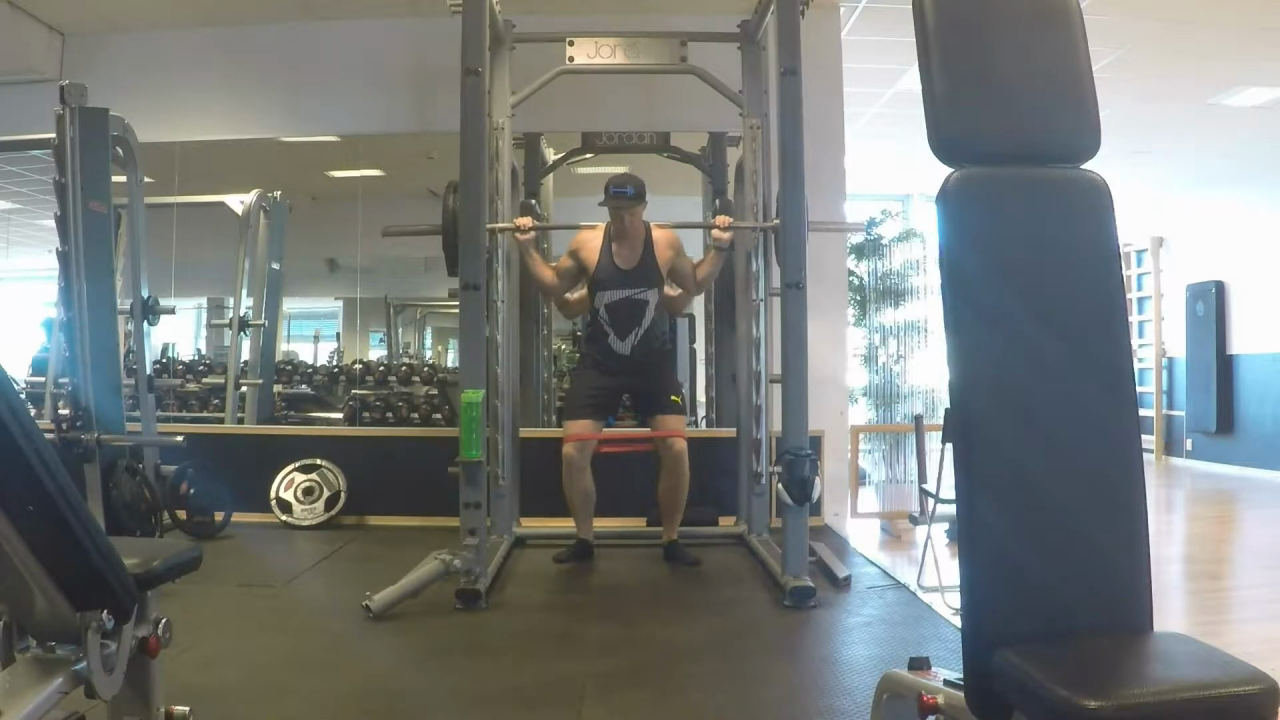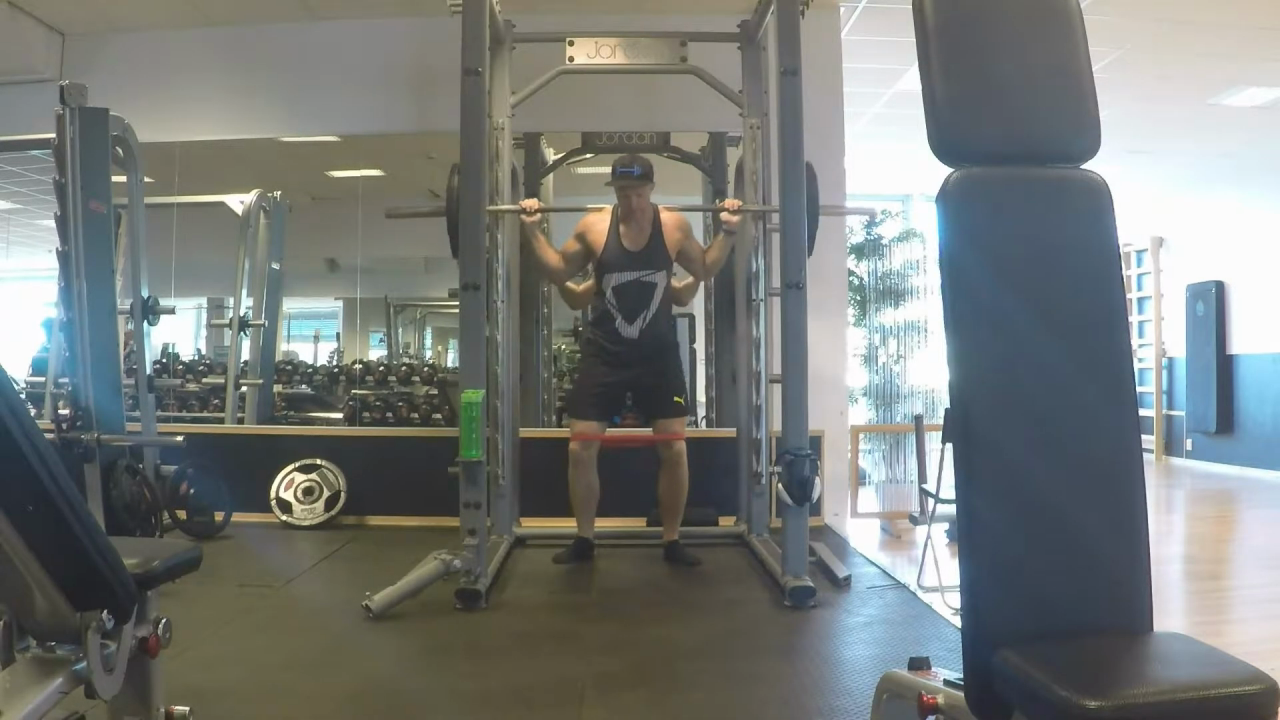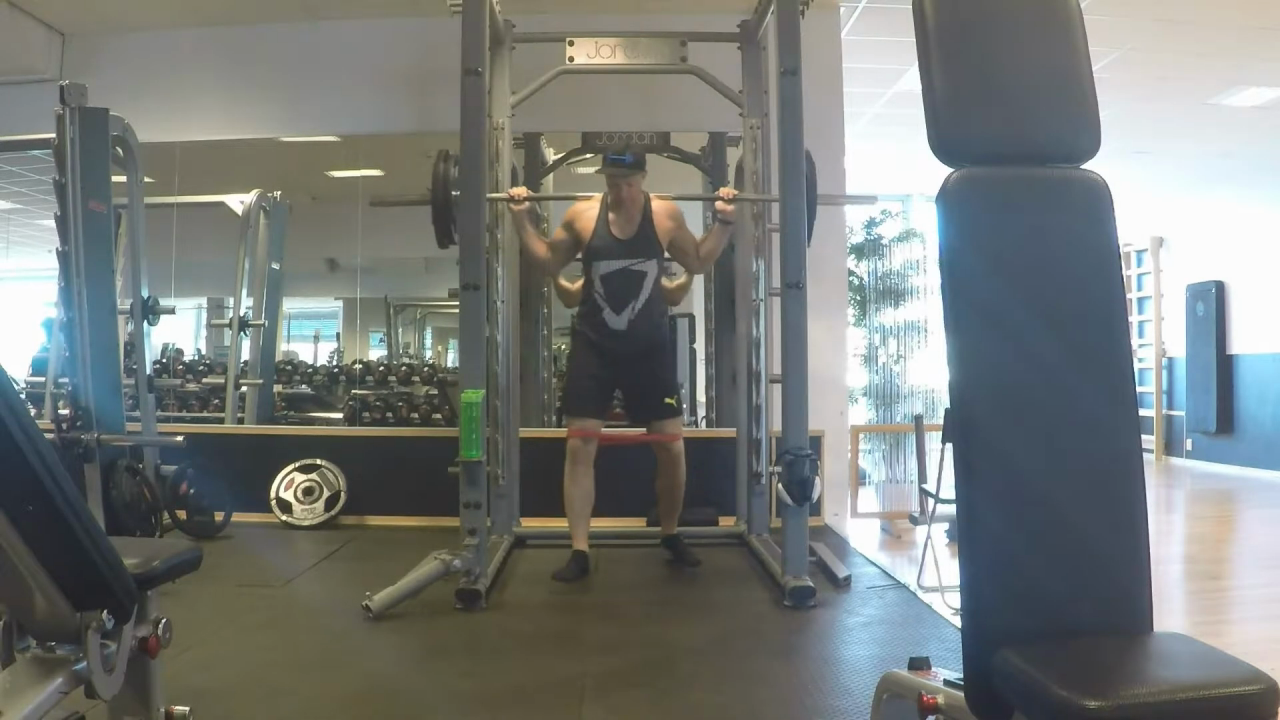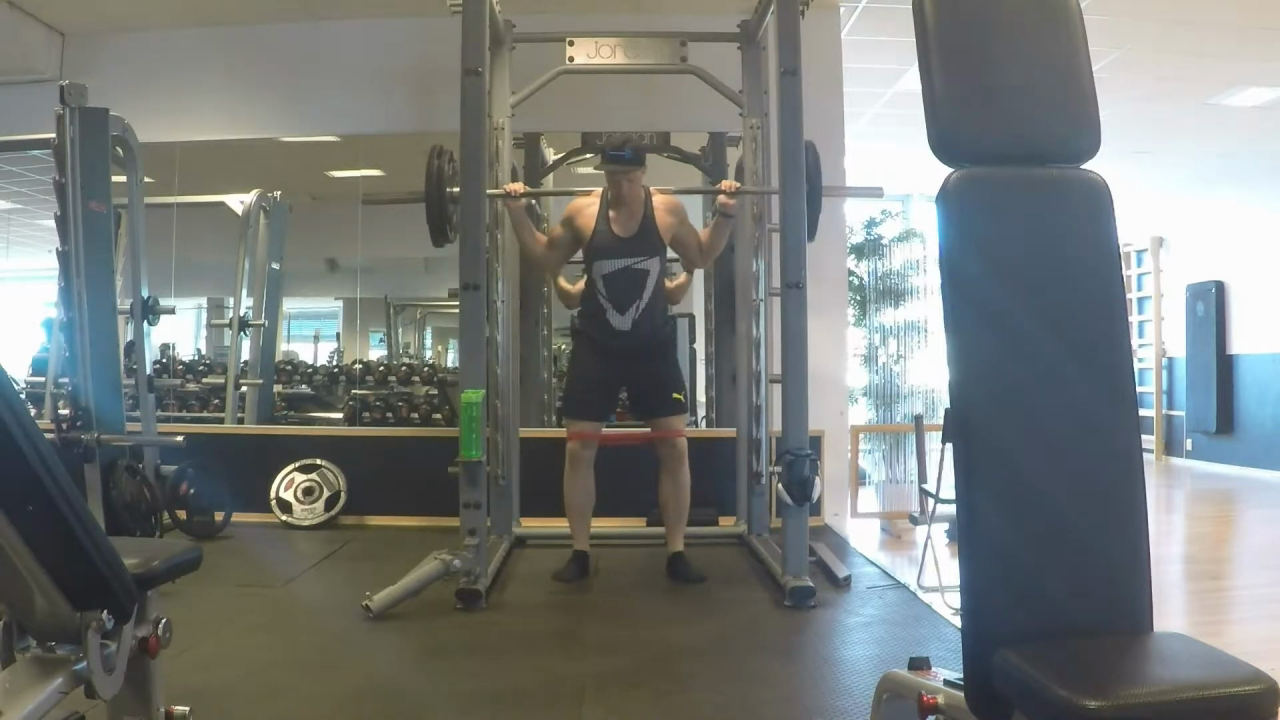
dt=0.5s
person 1, frame 1
left shoulder: (666, 243)
right shoulder: (585, 243)
left elbow: (695, 286)
right elbow: (554, 288)
left wrist: (719, 248)
right wrist: (527, 248)
left hip: (654, 362)
right hip: (598, 363)
left knee: (676, 450)
right knee: (574, 453)
left ankle: (671, 540)
right ankle: (584, 539)
person 1, frame 2
left shoulder: (674, 226)
right shoulder: (593, 227)
left elbow: (704, 270)
right elbow: (558, 272)
left wrist: (728, 231)
right wrist: (532, 230)
left hip: (658, 354)
right hip: (603, 352)
left knee: (674, 449)
right knee: (581, 450)
left ankle: (671, 540)
right ankle: (585, 539)
person 1, frame 3
left shoulder: (667, 215)
right shoulder: (581, 215)
left elbow: (699, 262)
right elbow: (548, 263)
left wrist: (723, 221)
right wrist: (521, 219)
left hip: (649, 347)
right hip: (592, 347)
left knee: (671, 448)
right knee: (580, 447)
left ankle: (670, 533)
right ankle: (579, 552)
person 1, frame 4
left shoulder: (669, 211)
right shoulder: (582, 212)
left elbow: (701, 257)
right elbow: (546, 260)
left wrist: (725, 214)
right wrist: (518, 213)
left hip: (653, 346)
right hip: (595, 346)
left knee: (674, 448)
right knee: (578, 450)
left ankle: (676, 553)
right ankle: (580, 552)
